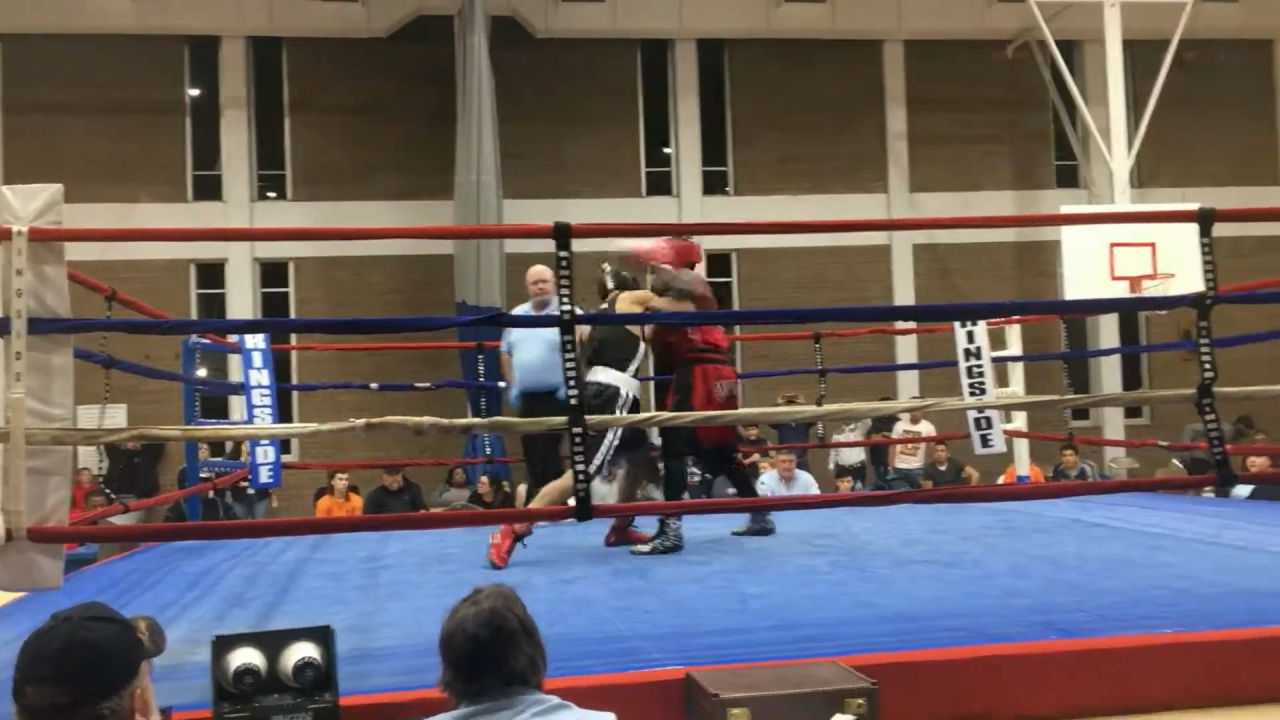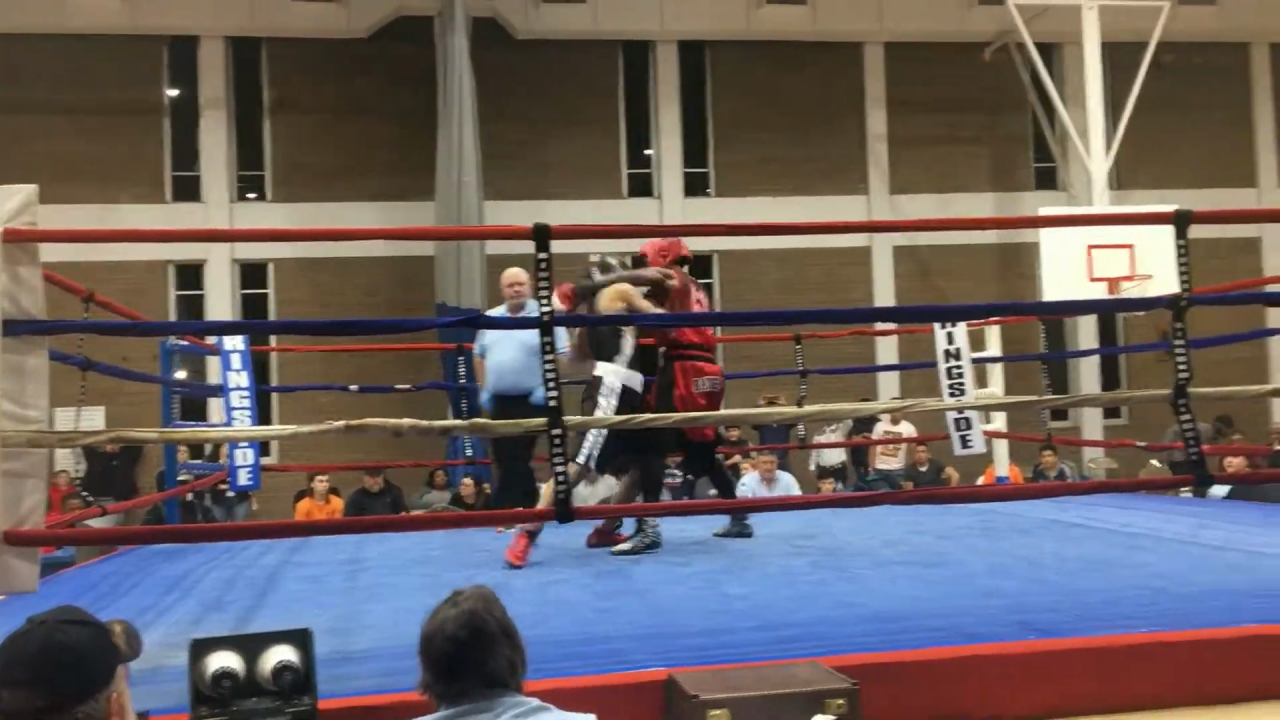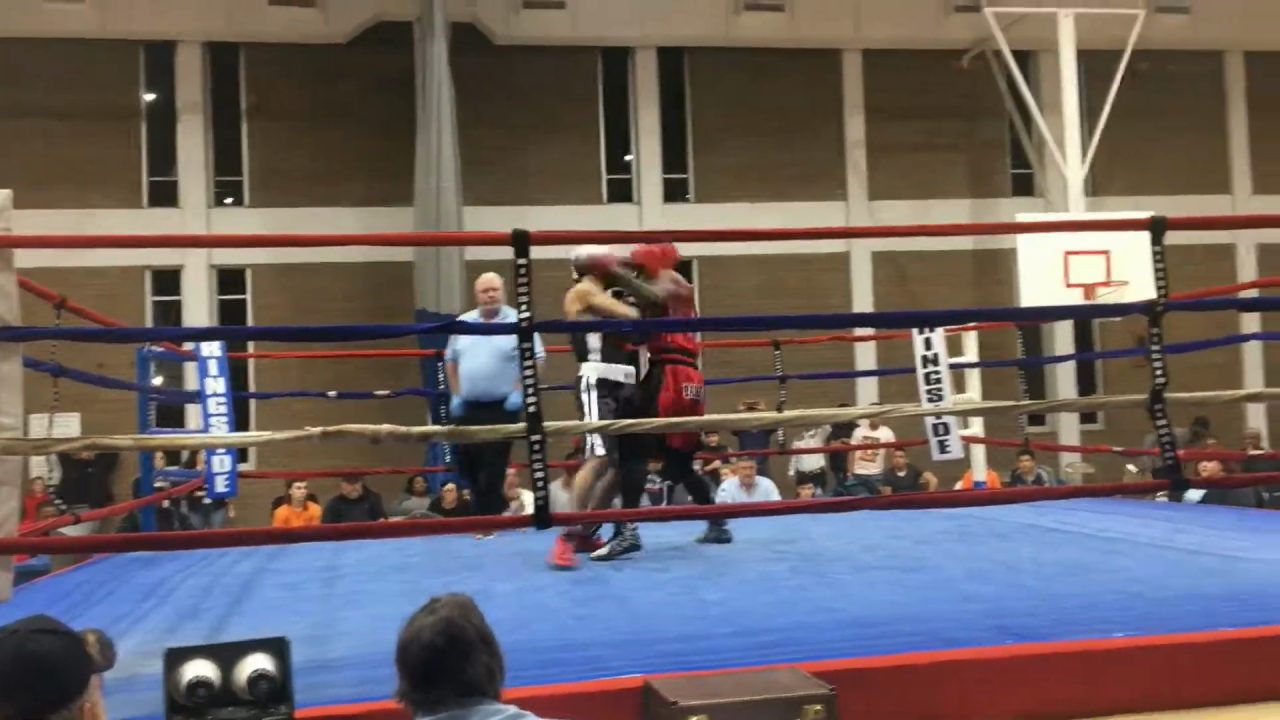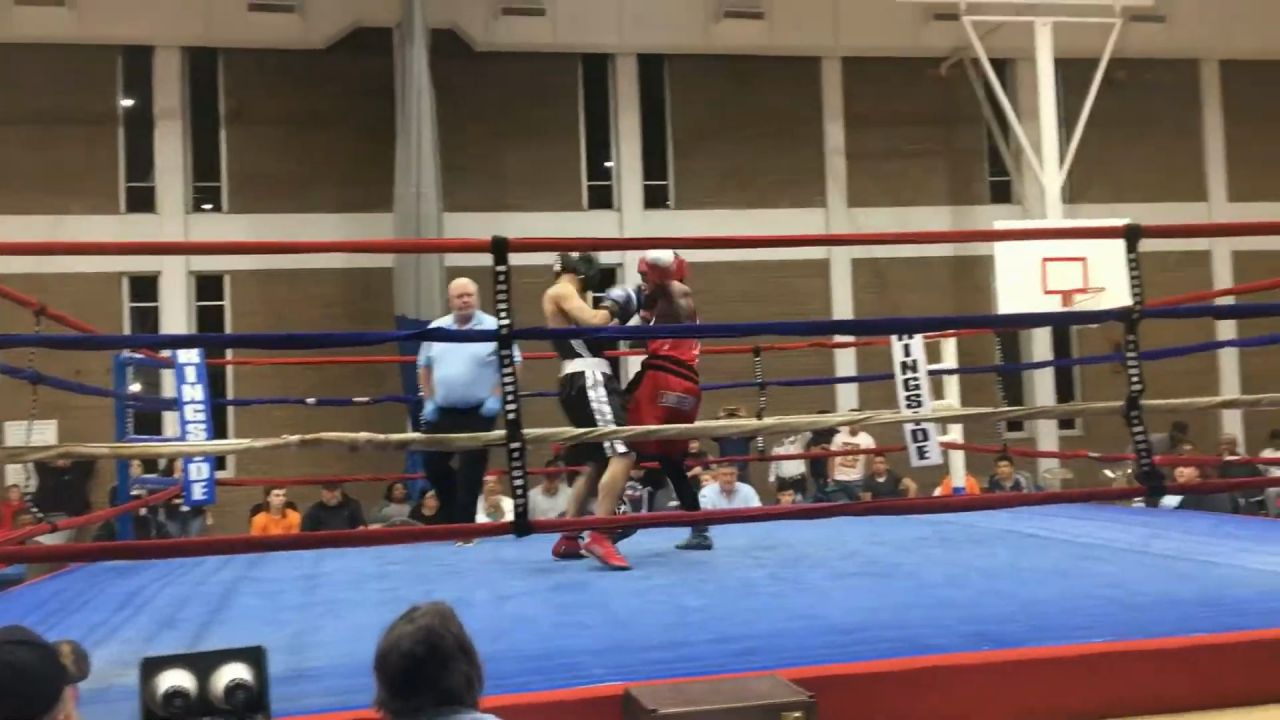
dt=0.1s
person 1, frame 1
left shoulder: (598, 314)
right shoulder: (636, 298)
right elbow: (673, 309)
left hip: (601, 393)
right hip: (614, 395)
left knee: (641, 461)
left ankle: (621, 529)
right ankle: (512, 531)
person 1, frame 2
left shoulder: (588, 308)
right shoulder: (621, 291)
left hip: (625, 391)
right hip: (611, 388)
right knee: (581, 465)
left ankle: (605, 531)
right ankle: (528, 532)
person 1, frame 3
left shoulder: (598, 301)
right shoulder: (582, 293)
right elbow: (630, 317)
left hip: (619, 385)
right hip: (599, 383)
left knee: (620, 465)
right knee: (599, 459)
left ankle: (584, 532)
right ankle: (569, 535)
person 1, frame 4
left shoulder: (564, 297)
right shoulder: (560, 293)
right elbow: (595, 323)
left wrist: (621, 308)
right wrist: (615, 306)
left hip: (592, 380)
right hip: (587, 379)
left knee: (596, 464)
right knee: (620, 455)
left ankle: (569, 539)
right ankle: (598, 536)
person 2, frame 1
left shoulder: (689, 280)
right shoulder: (679, 298)
left wrist: (651, 262)
left hip: (702, 371)
right hip: (716, 374)
left knee: (675, 447)
right knee: (721, 453)
left ankle: (670, 530)
right ankle: (760, 517)
person 2, frame 2
left shoulder: (671, 278)
right shoulder: (691, 288)
left hip: (684, 368)
right hip: (704, 370)
left knee: (654, 444)
right knee: (703, 452)
left ankle: (647, 528)
right ankle: (738, 520)
person 2, frame 3
left shoulder: (670, 281)
right shoulder: (672, 290)
left elbow: (655, 297)
left hip: (670, 373)
right hip: (685, 377)
left knee: (634, 448)
right knee: (679, 458)
left ankle: (627, 532)
right ankle: (717, 525)
person 2, frame 4
left shoulder: (677, 292)
left elbow: (678, 313)
left wrist: (661, 279)
left hip: (661, 381)
right hip: (685, 388)
right knee: (673, 464)
right ankle: (699, 532)
person 3, frame 1
right shoulder: (517, 316)
right elbow: (506, 352)
right wrist: (513, 386)
left hip: (556, 396)
right hip: (529, 398)
left knee: (543, 453)
right knee: (533, 454)
person 3, frame 2
right shoulder: (491, 319)
left elbow: (562, 354)
right elbow: (479, 356)
left wrist: (544, 387)
right wrist: (484, 389)
left hip: (528, 401)
right hip: (498, 400)
left knee: (516, 458)
right knee: (504, 457)
left ankle: (508, 509)
right ankle: (530, 503)
person 3, frame 3
left shoulder: (519, 322)
right shoulder: (463, 323)
left elbow: (537, 359)
right elbow: (451, 361)
left wrist: (519, 392)
right wrist: (455, 395)
left hip: (502, 407)
right hip: (469, 406)
left knee: (493, 465)
right knee: (465, 458)
left ankle: (486, 516)
right ankle: (496, 508)
person 3, frame 4
left shoulder: (494, 328)
right shoulder: (435, 329)
left elbow: (512, 365)
right elbow: (423, 367)
left wrist: (495, 398)
right wrist: (429, 401)
left hip: (478, 413)
right hip: (442, 412)
left knee: (470, 471)
right knee: (434, 464)
left ankle: (464, 524)
right ankle: (454, 517)
